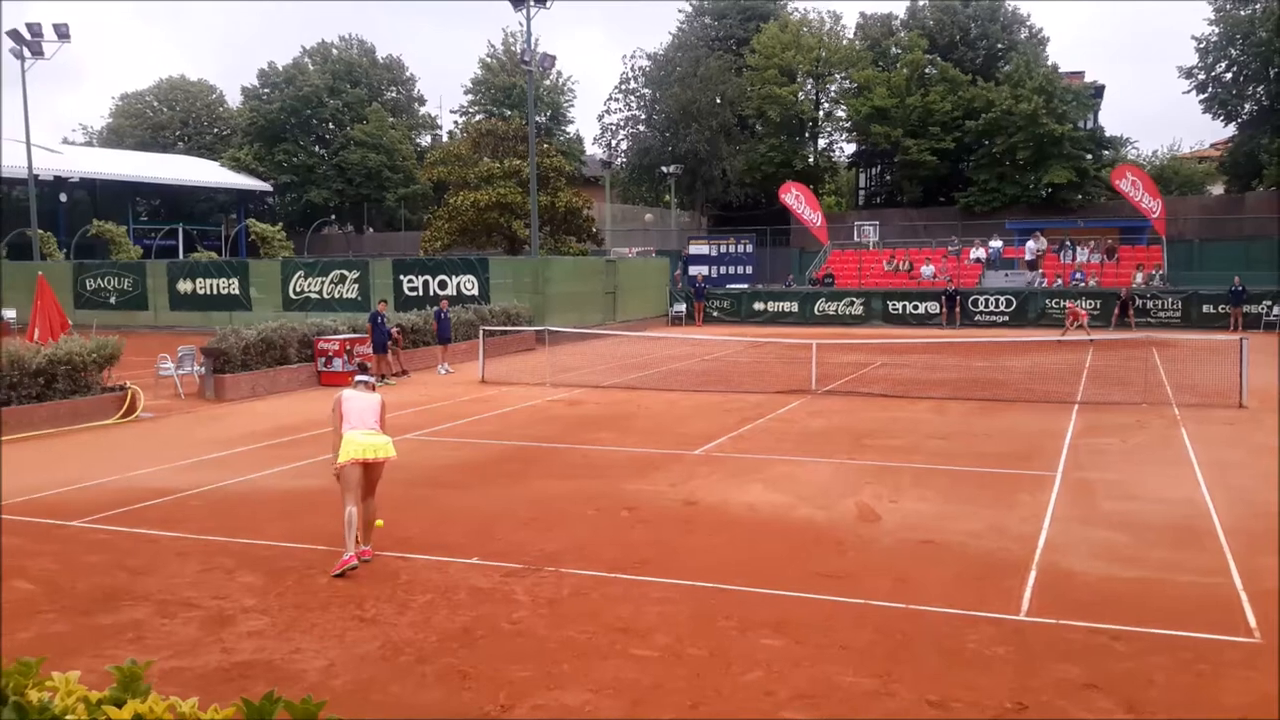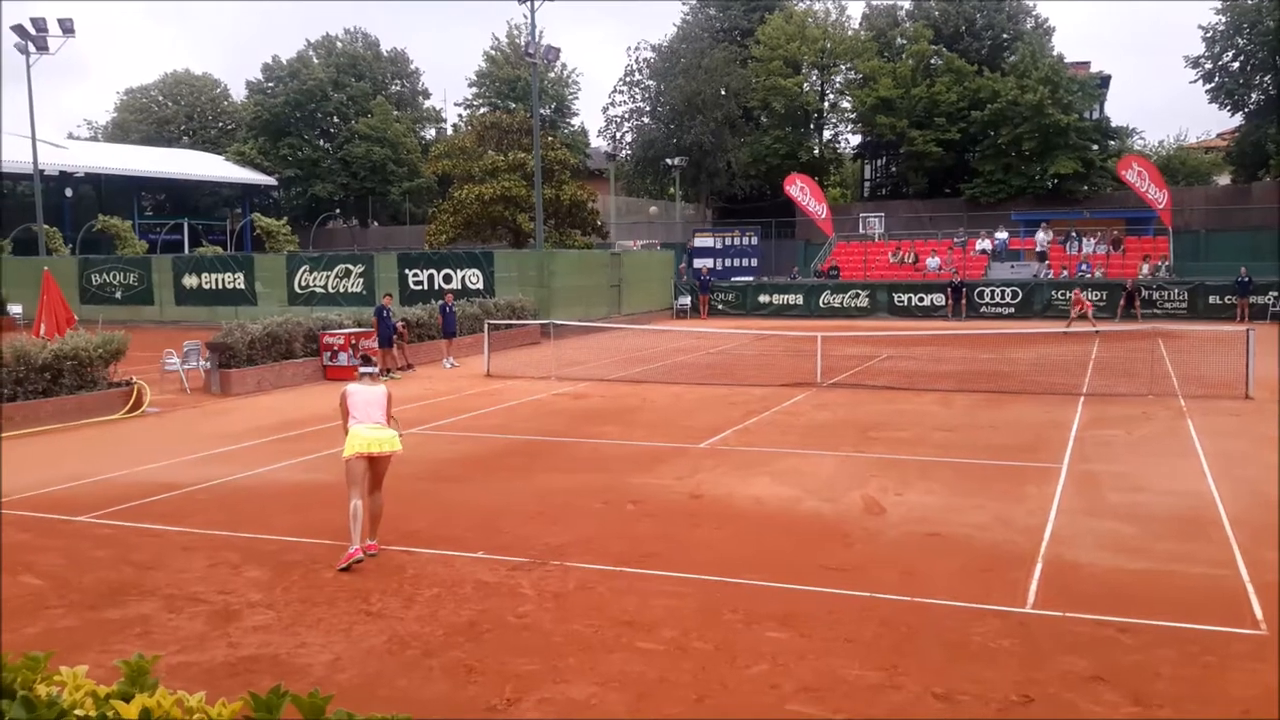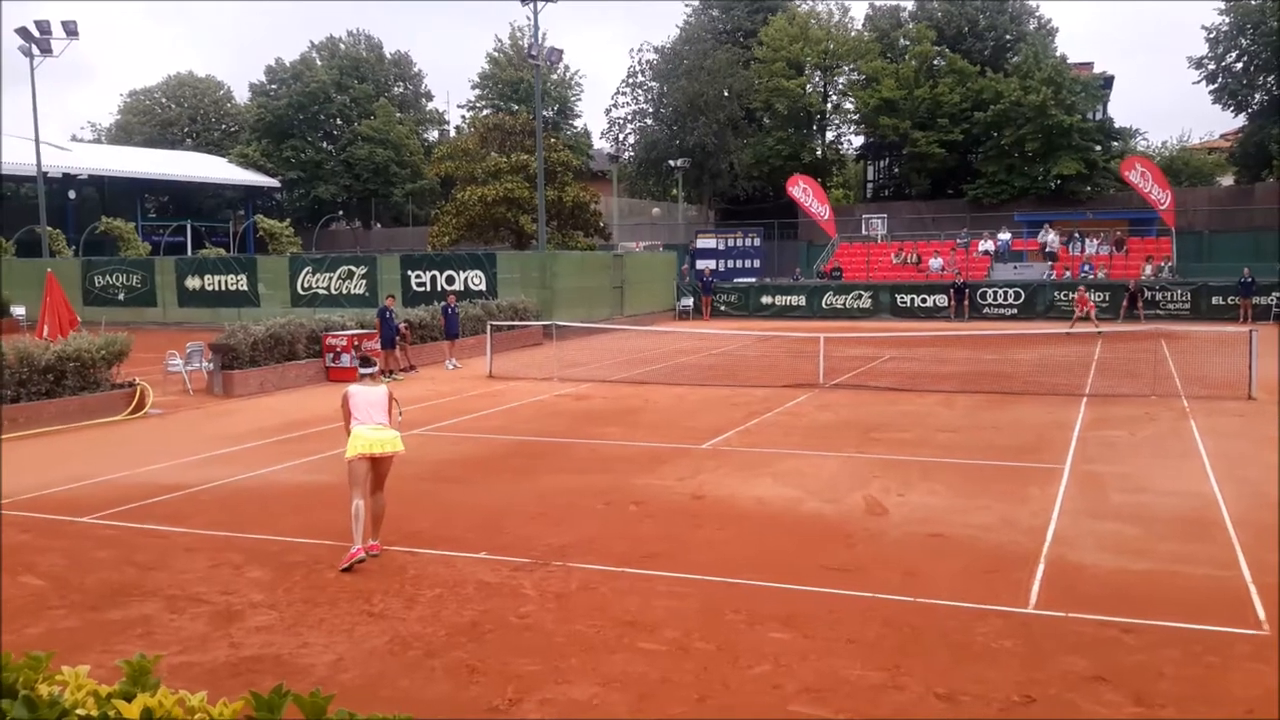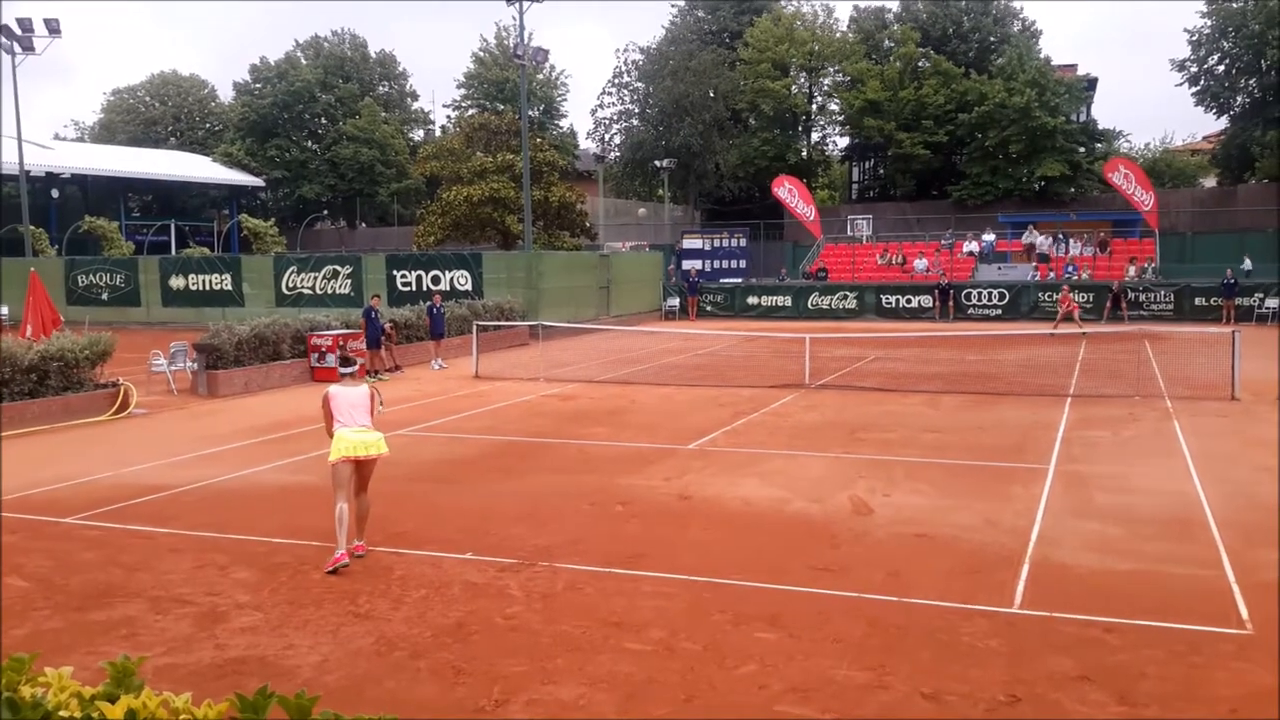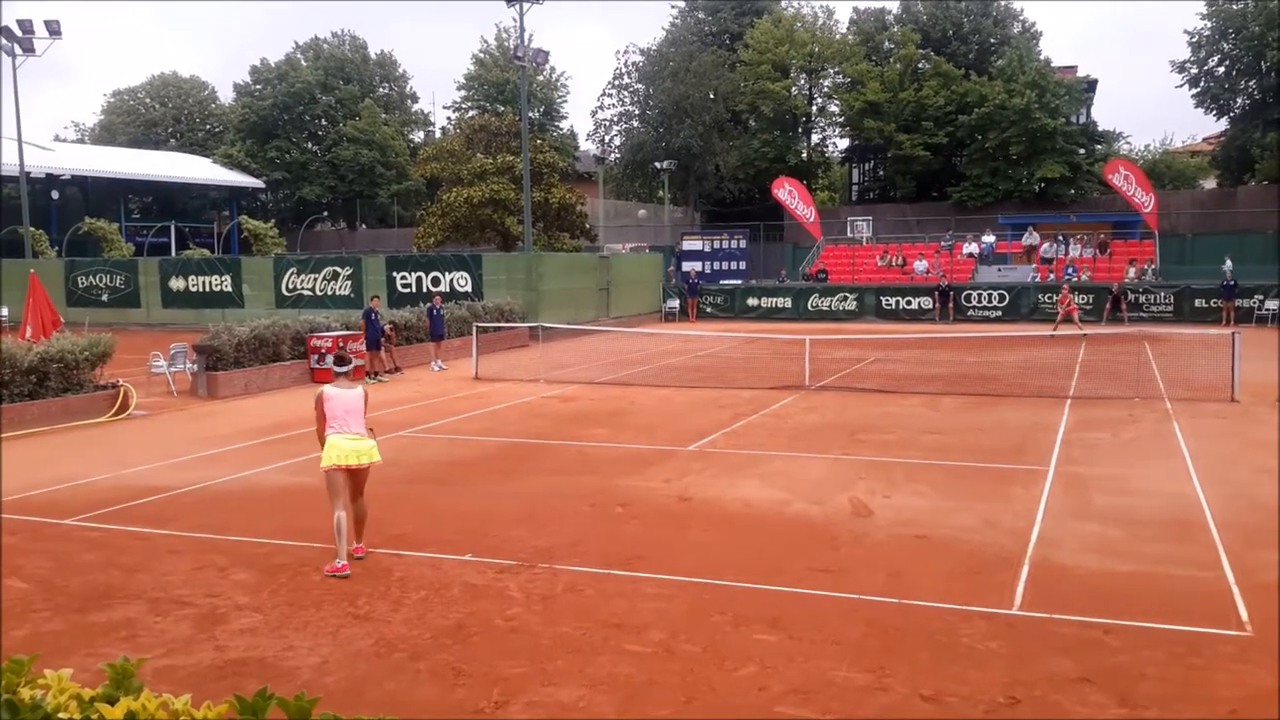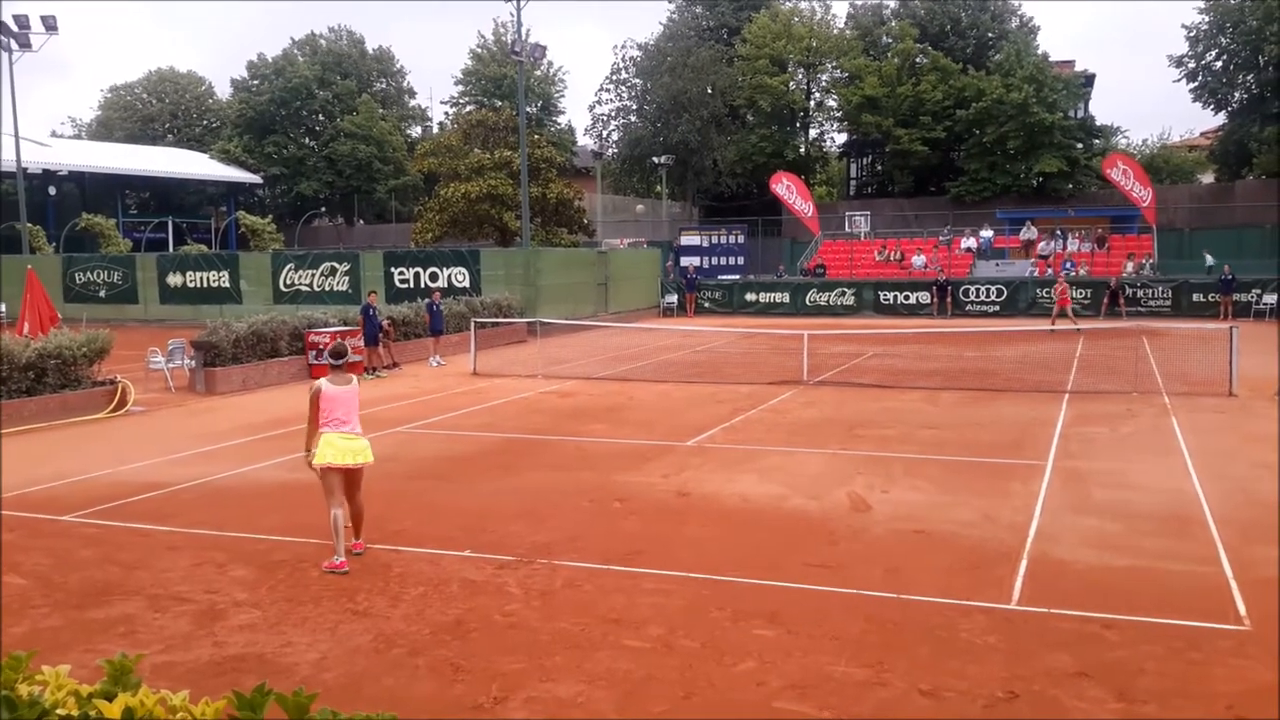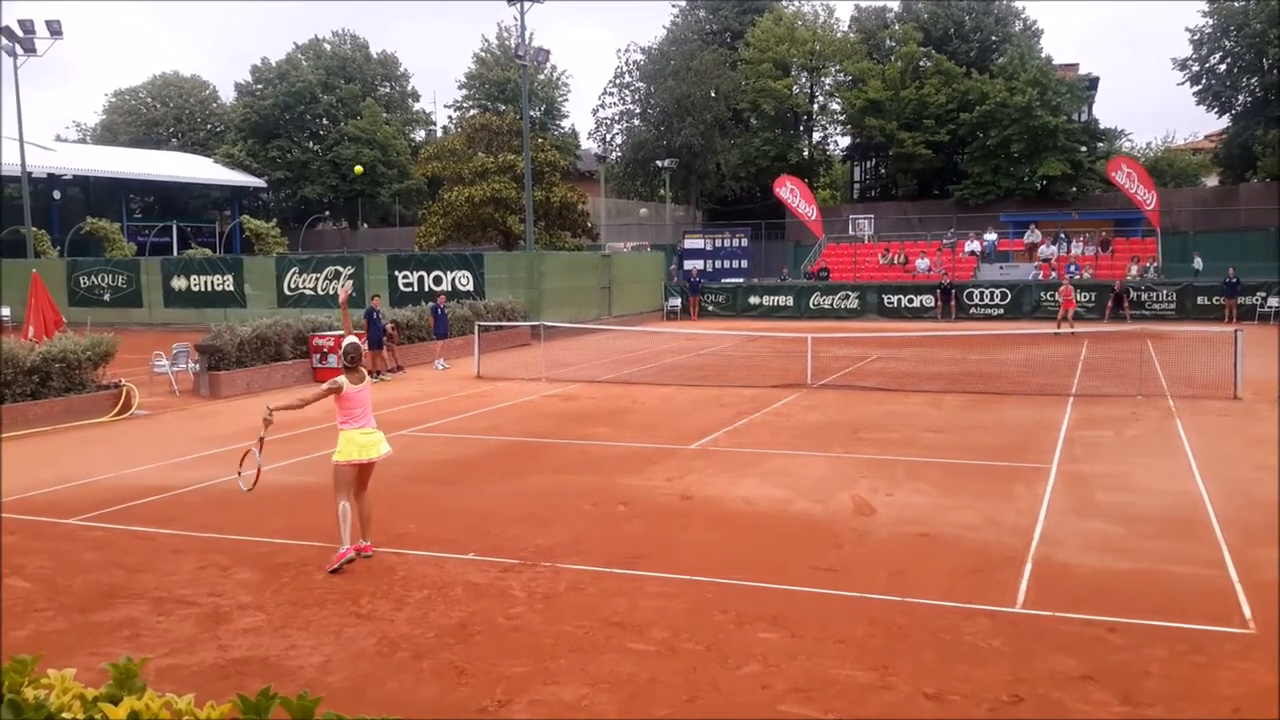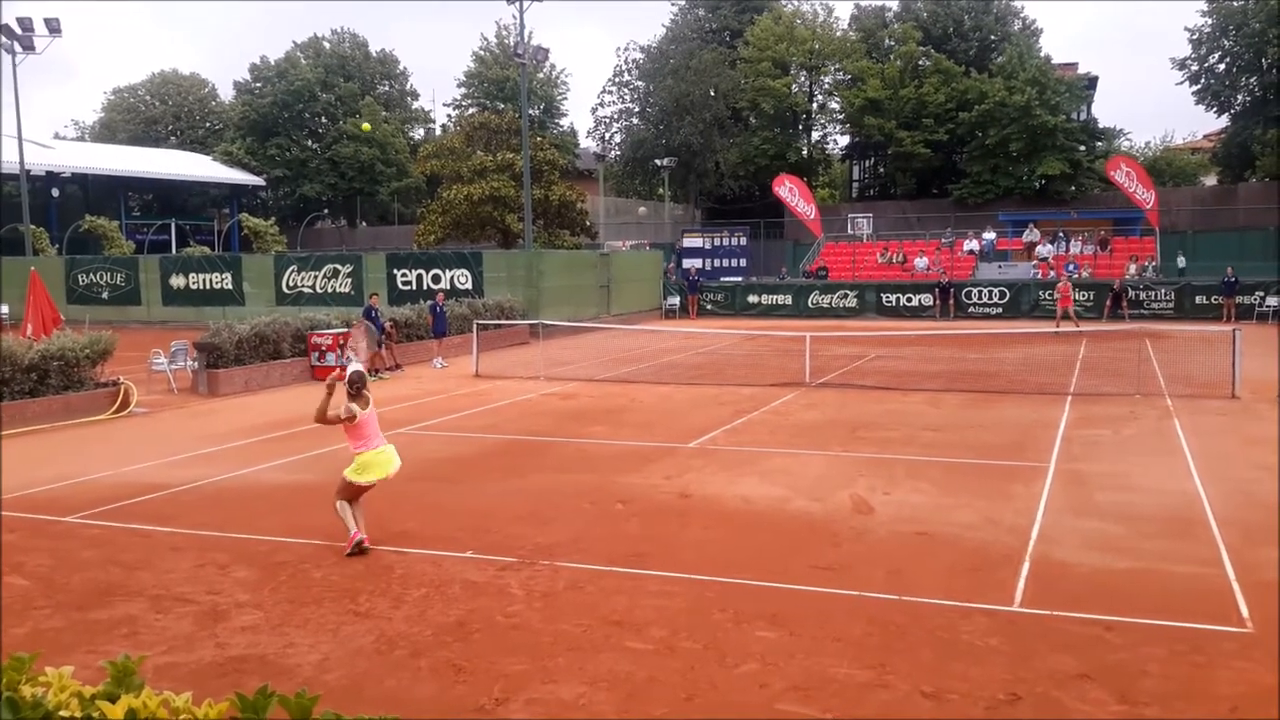
dt=0.4s
person 1, frame 1
left shoulder: (342, 396)
right shoulder: (378, 399)
left elbow: (337, 429)
left wrist: (335, 461)
left hip: (353, 443)
right hip: (379, 443)
left knee: (350, 501)
right knee: (368, 497)
left ankle: (350, 554)
right ankle: (366, 548)
person 1, frame 2
left shoulder: (347, 390)
right shoulder: (384, 390)
left elbow: (346, 424)
left hip: (359, 437)
right hip: (384, 436)
left knee: (356, 495)
right knee: (375, 491)
left ankle: (355, 547)
right ankle: (372, 542)
person 1, frame 3
left shoulder: (349, 392)
right shoulder: (386, 390)
left elbow: (348, 426)
left hip: (361, 438)
right hip: (386, 437)
left knee: (358, 495)
right knee: (377, 492)
left ankle: (357, 547)
right ankle: (374, 543)
person 1, frame 4
left shoulder: (329, 392)
right shoulder: (367, 390)
left elbow: (329, 428)
left hip: (344, 440)
right hip: (369, 438)
left knee: (341, 499)
right knee: (361, 493)
left ankle: (341, 552)
right ankle: (359, 543)
person 1, frame 5
left shoulder: (323, 392)
right shoulder: (362, 391)
left elbow: (320, 429)
left wrist: (327, 449)
left hip: (337, 446)
right hip: (362, 445)
left knee: (339, 506)
right knee: (357, 498)
left ankle: (341, 562)
right ankle: (359, 545)
person 1, frame 6
left shoulder: (319, 387)
right shoulder: (354, 381)
left elbow: (313, 423)
left wrist: (308, 451)
left hip: (332, 446)
right hip: (356, 444)
left knee: (335, 503)
right knee: (354, 497)
left ankle: (340, 559)
right ankle: (358, 542)
person 1, frame 7
left shoulder: (338, 384)
right shoulder: (364, 374)
left elbow: (304, 402)
right elbow: (351, 336)
left wrist: (274, 409)
right wrist: (343, 305)
left hip: (351, 441)
right hip: (371, 439)
left knee: (343, 497)
right knee: (361, 493)
left ankle: (346, 548)
right ankle: (366, 543)
person 1, frame 8
left shoulder: (349, 412)
right shoulder: (367, 397)
left elbow: (320, 418)
right elbow: (359, 376)
left wrist: (328, 392)
left hip: (368, 464)
right hip: (385, 458)
left knee: (340, 498)
right knee: (354, 498)
left ankle: (355, 533)
right ankle: (362, 535)
